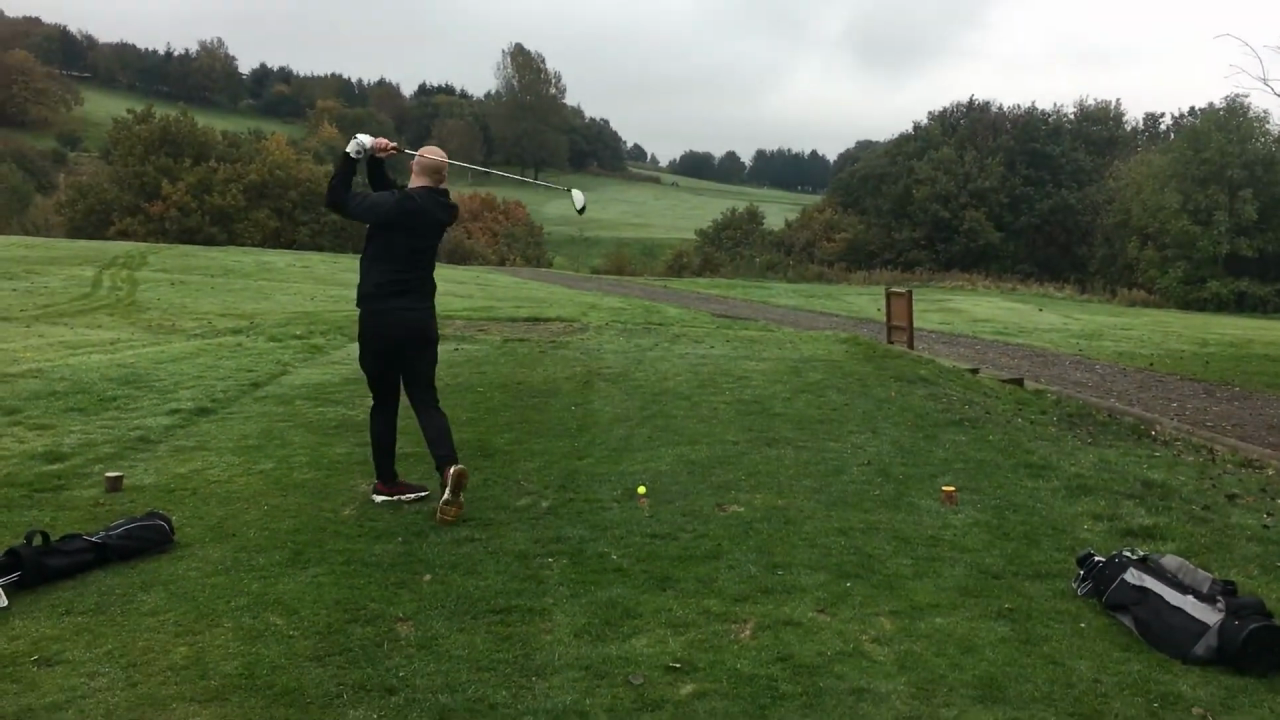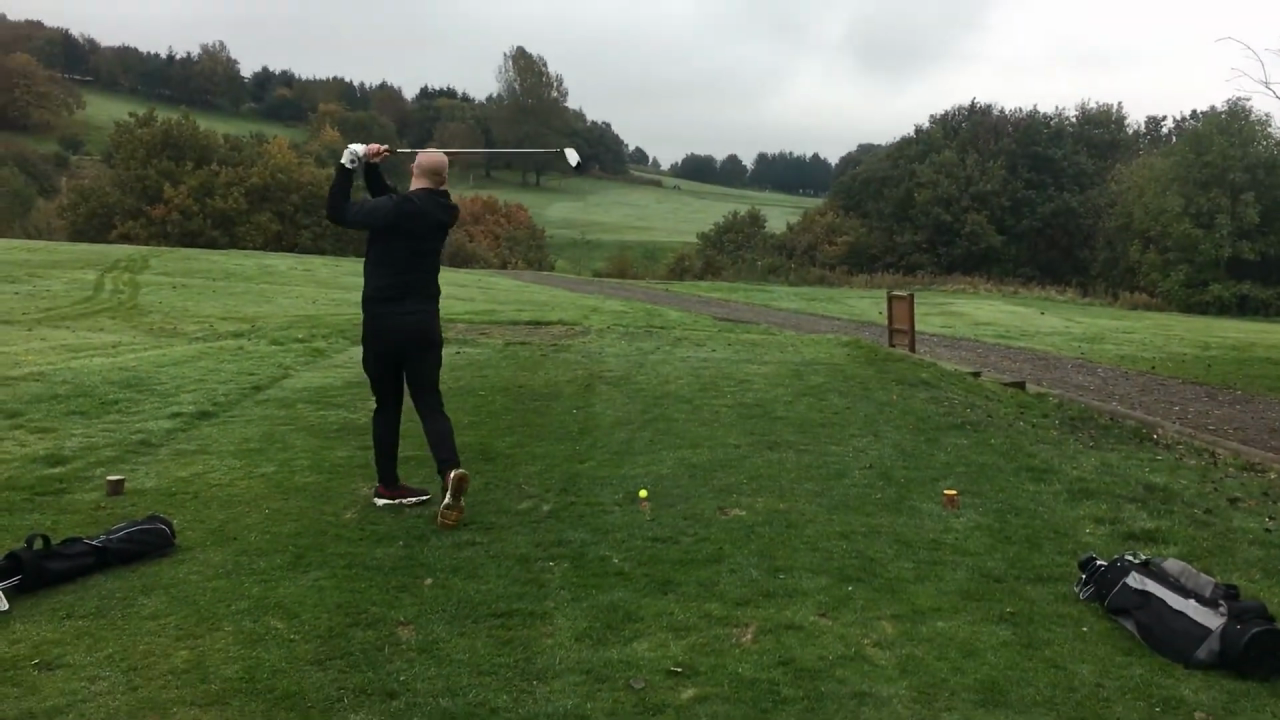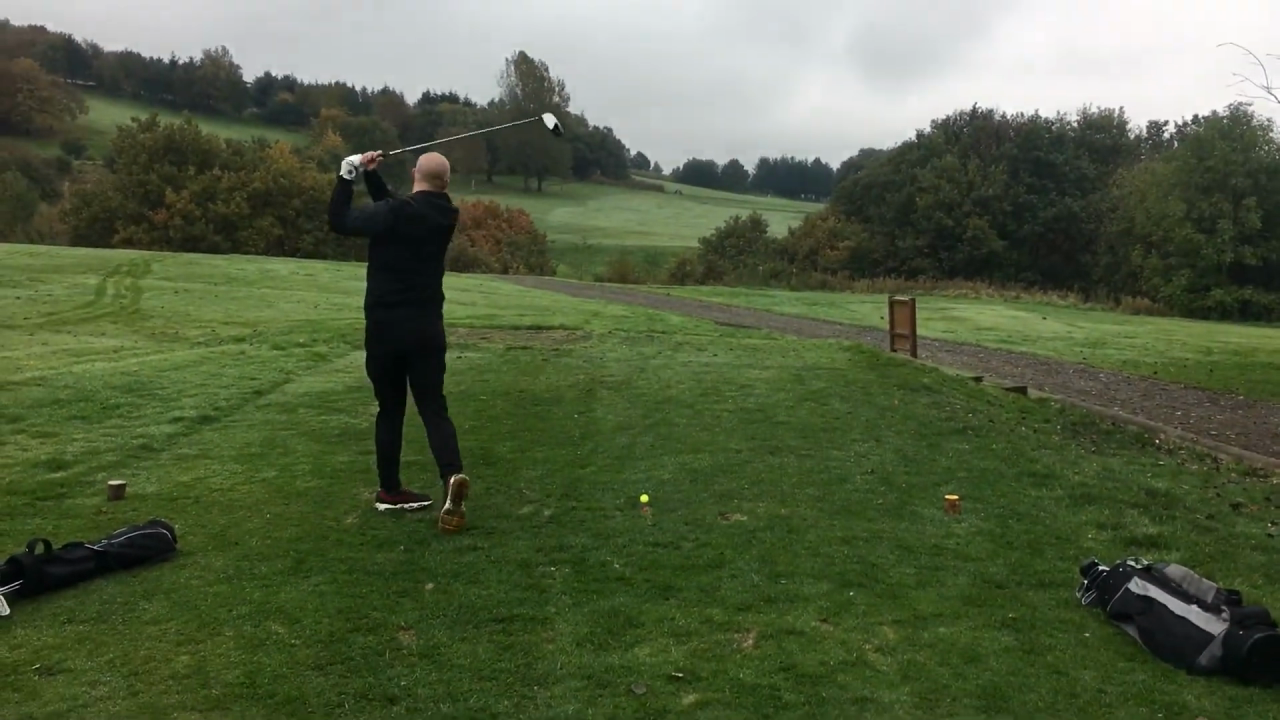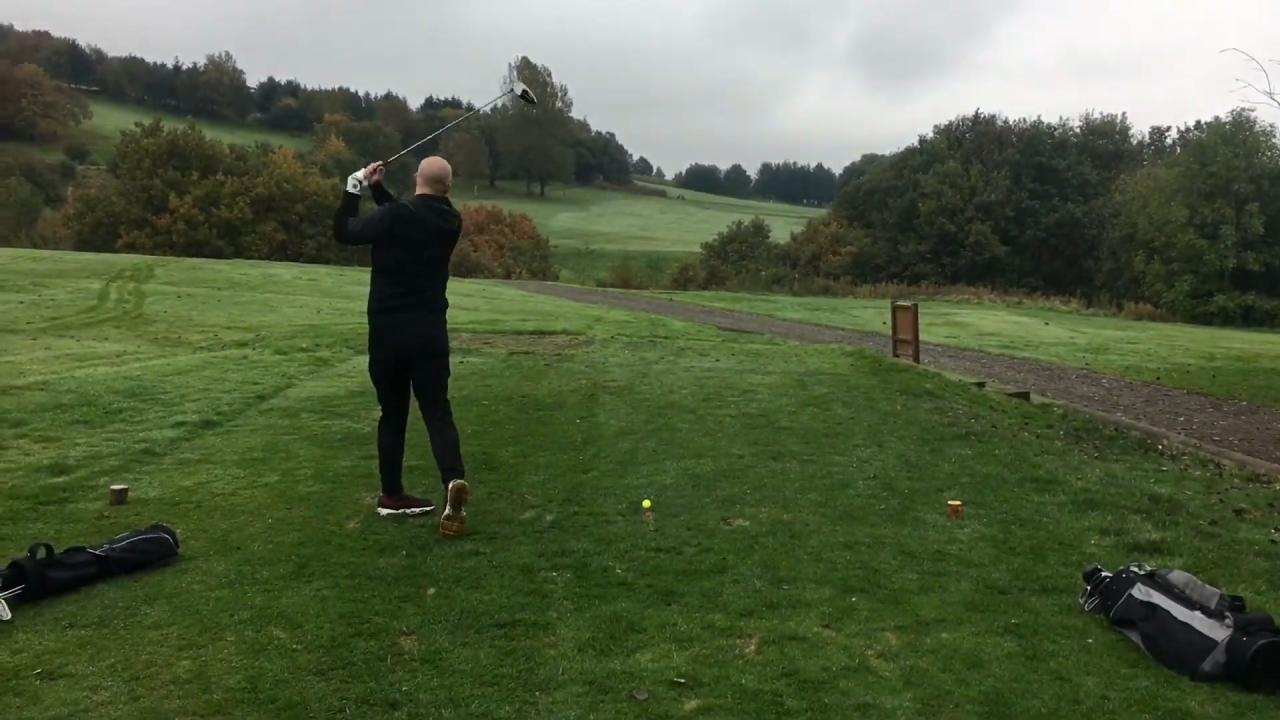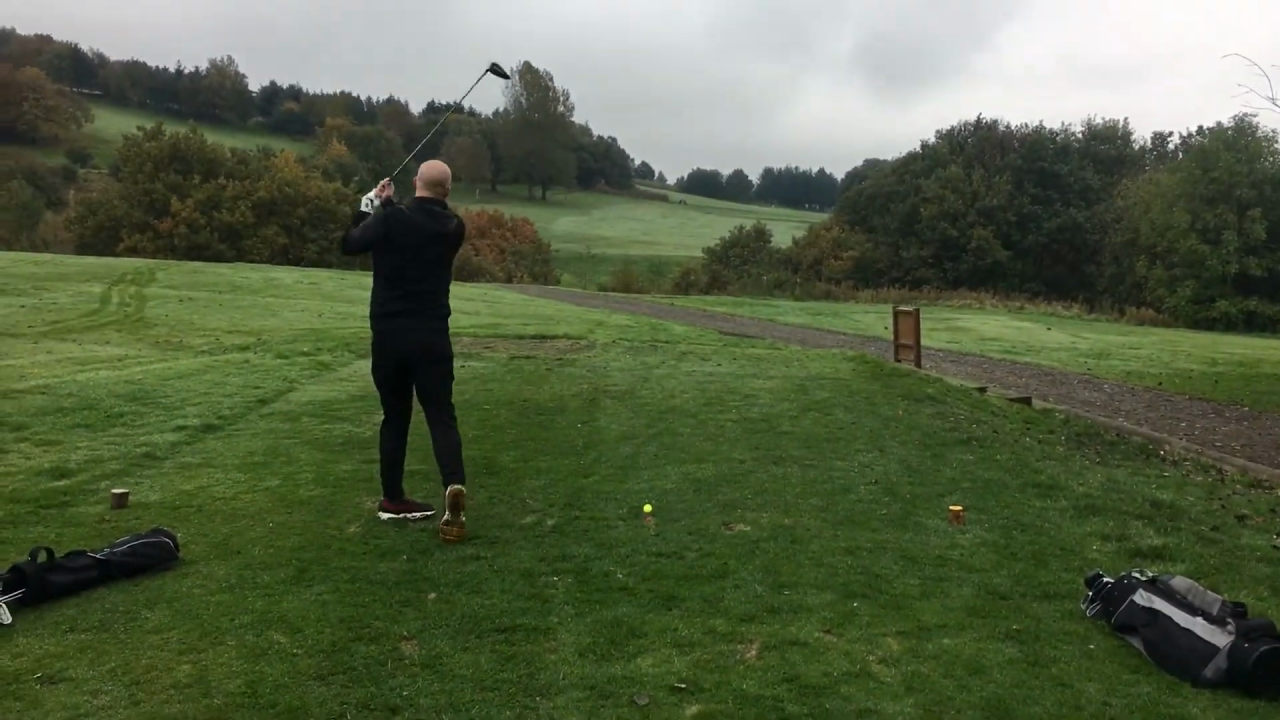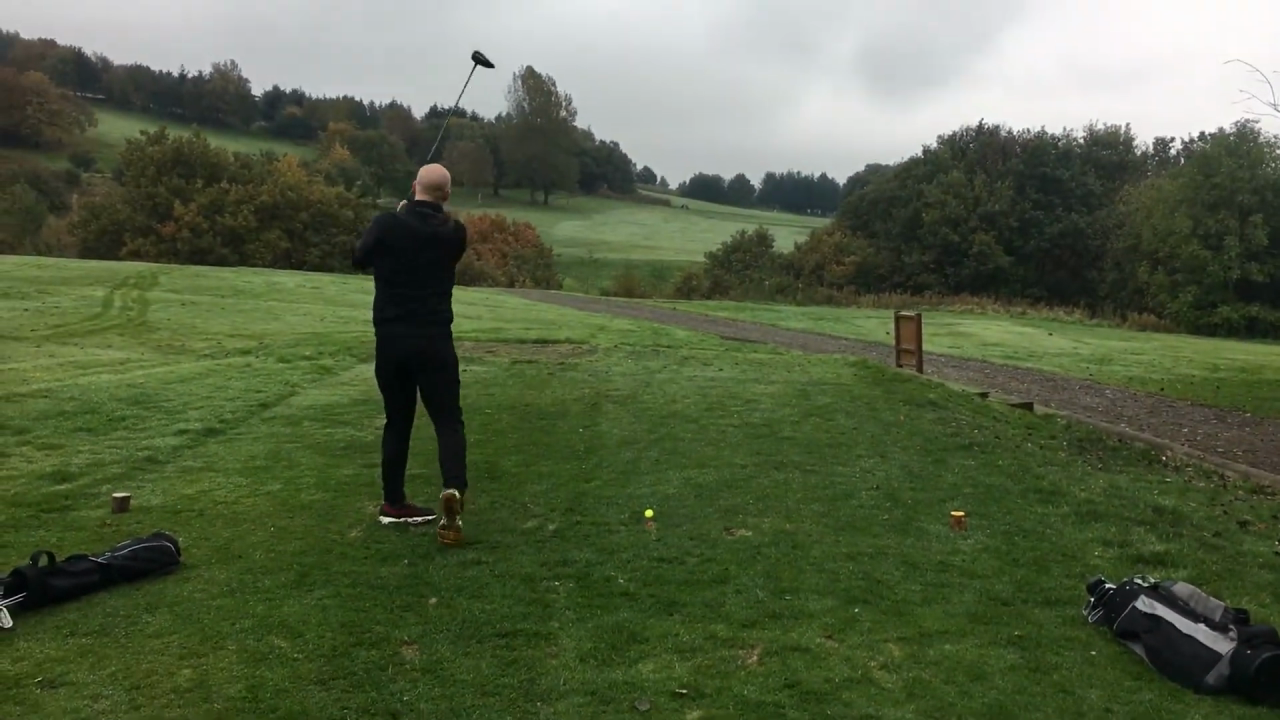
dt=0.1s
person 1, frame 1
left shoulder: (397, 206)
right shoulder: (442, 211)
left elbow: (335, 199)
left wrist: (358, 147)
right wrist: (374, 157)
left hip: (379, 317)
right hip: (419, 318)
left knee: (384, 401)
right knee: (425, 400)
left ankle: (386, 482)
right ankle: (449, 467)
person 1, frame 2
left shoulder: (396, 209)
right shoulder: (444, 212)
left elbow: (337, 212)
left wrist: (352, 159)
right wrist: (369, 165)
left hip: (381, 321)
right hip: (424, 321)
left knee: (387, 404)
right knee: (429, 402)
left ankle: (387, 485)
right ankle: (451, 470)
person 1, frame 3
left shoulder: (395, 213)
right shoulder: (446, 217)
left elbow: (338, 221)
left wrist: (350, 169)
right wrist: (370, 174)
left hip: (385, 325)
right hip: (427, 326)
left knee: (390, 408)
right knee: (434, 407)
left ankle: (389, 490)
right ankle: (453, 475)
person 1, frame 4
left shoulder: (393, 215)
right shoulder: (452, 223)
left elbow: (343, 233)
left wrist: (356, 184)
right wrist: (378, 189)
left hip: (386, 329)
right hip: (430, 330)
left knee: (392, 413)
right knee: (437, 412)
left ankle: (391, 494)
right ankle: (454, 480)
person 1, frame 5
left shoulder: (389, 220)
right shoulder: (454, 227)
left elbow: (348, 246)
left wrist: (370, 202)
right wrist: (386, 204)
left hip: (388, 334)
right hip: (432, 335)
left knee: (395, 417)
right knee: (441, 416)
left ankle: (392, 498)
right ankle: (453, 485)
person 1, frame 6
left shoulder: (386, 225)
right shoulder: (454, 232)
left elbow: (359, 259)
left hip: (390, 338)
right hip: (433, 338)
left knee: (397, 421)
right knee: (447, 420)
left ankle: (393, 502)
right ankle: (453, 492)
